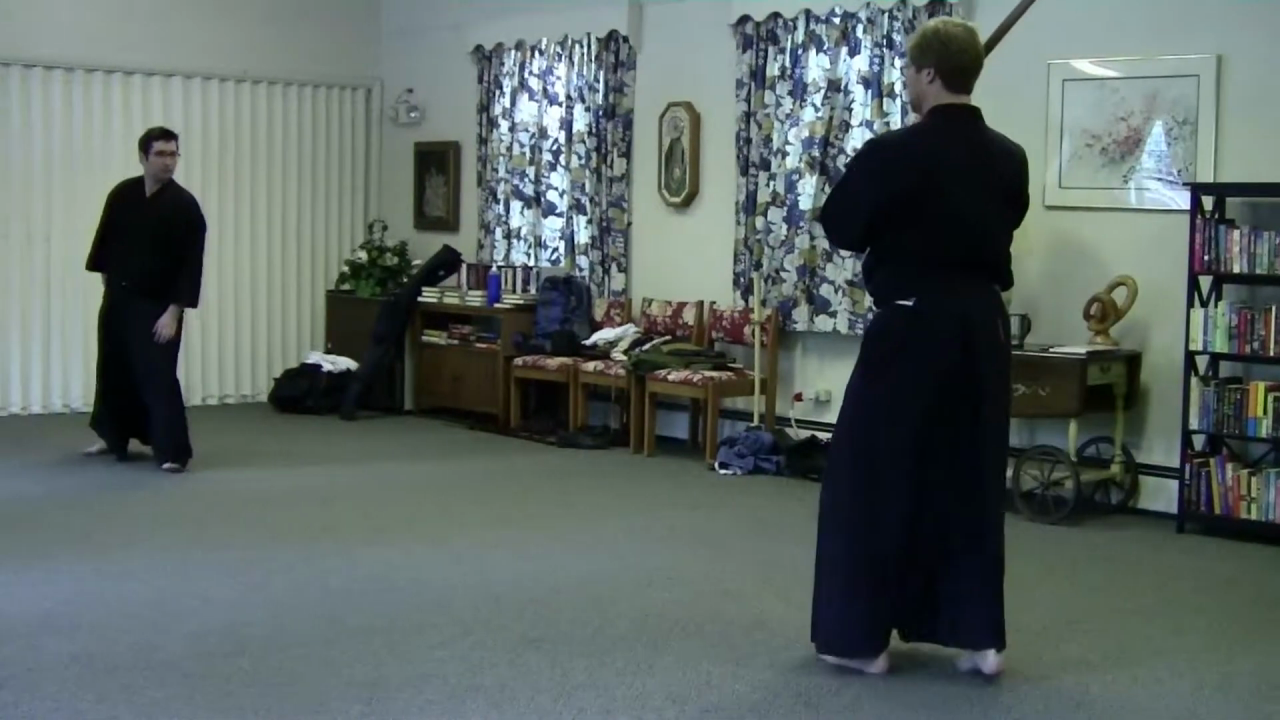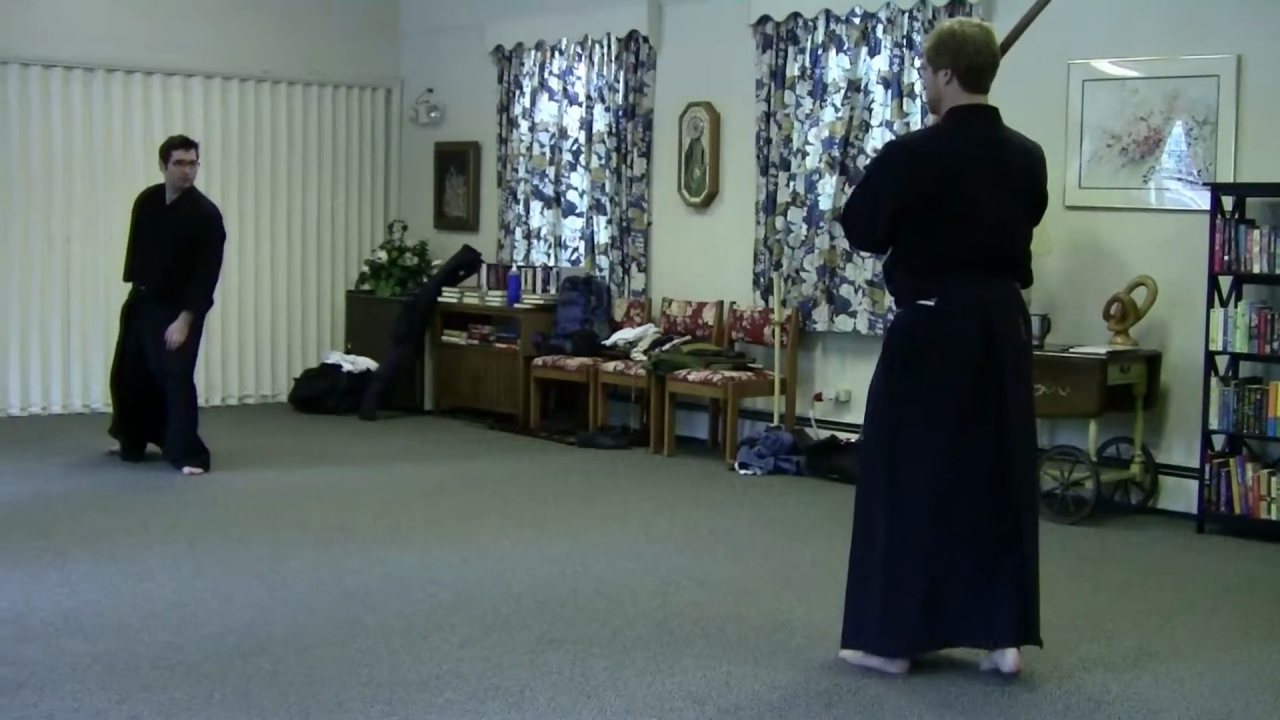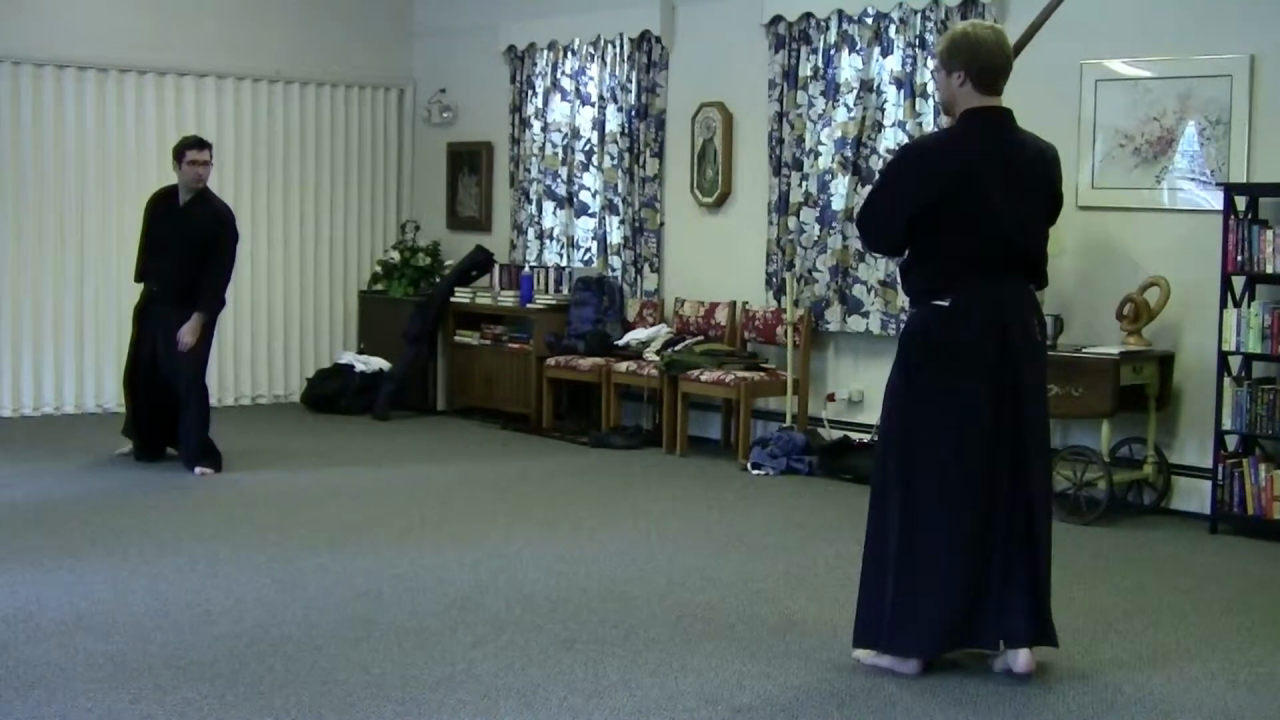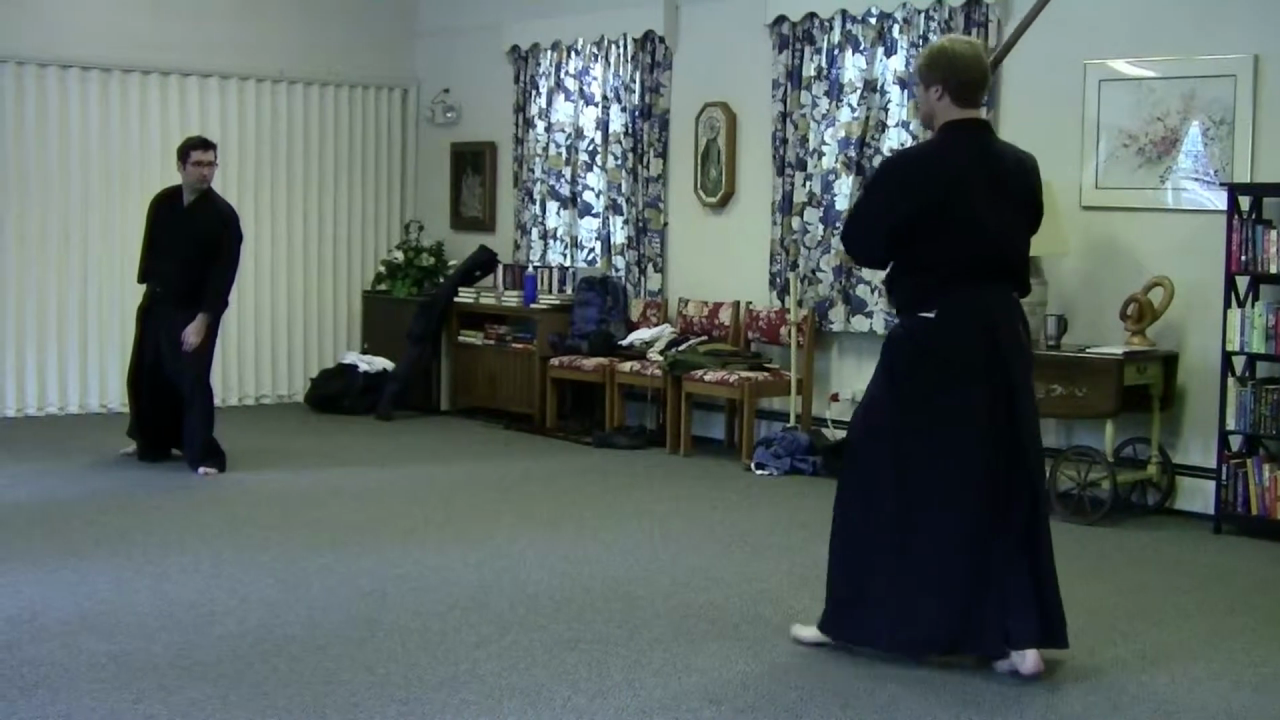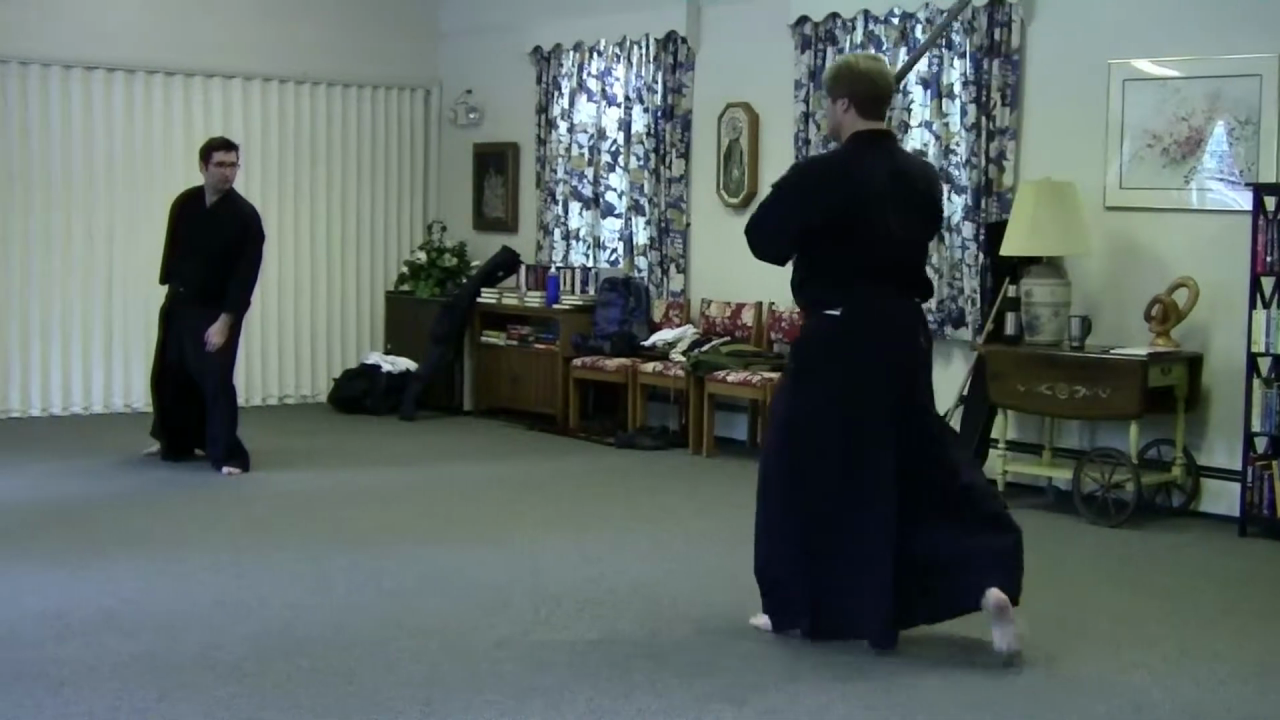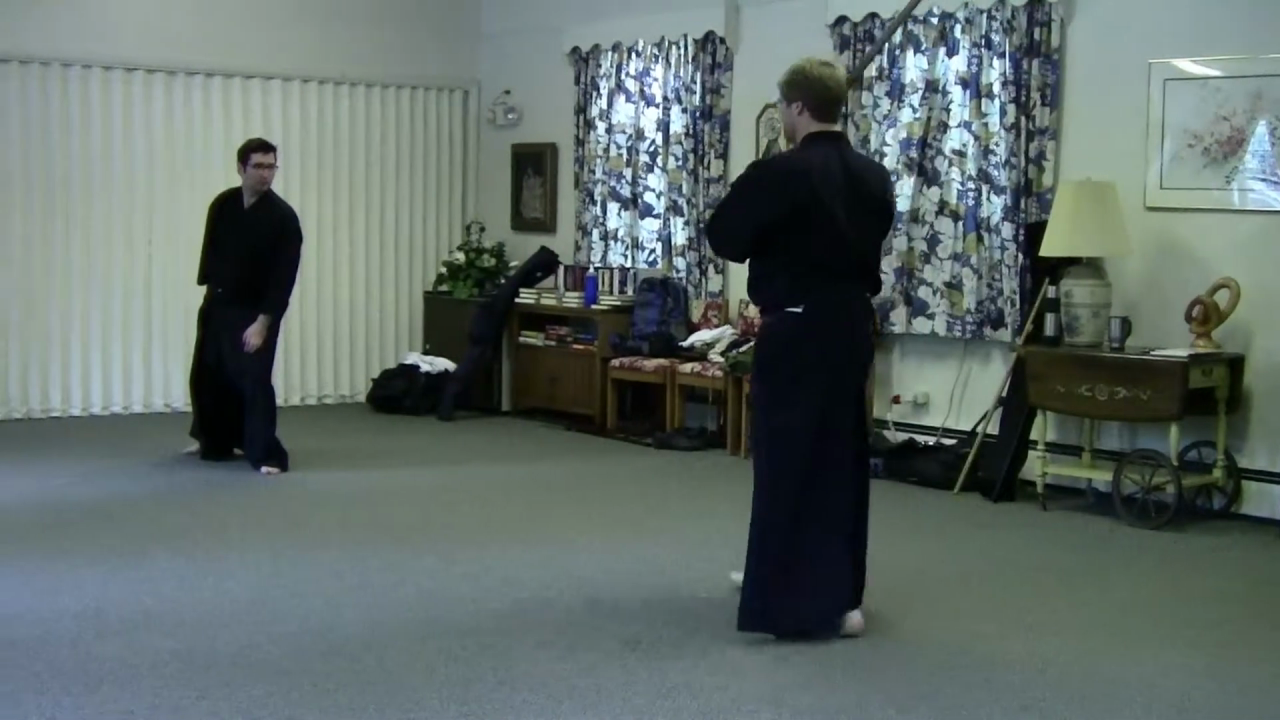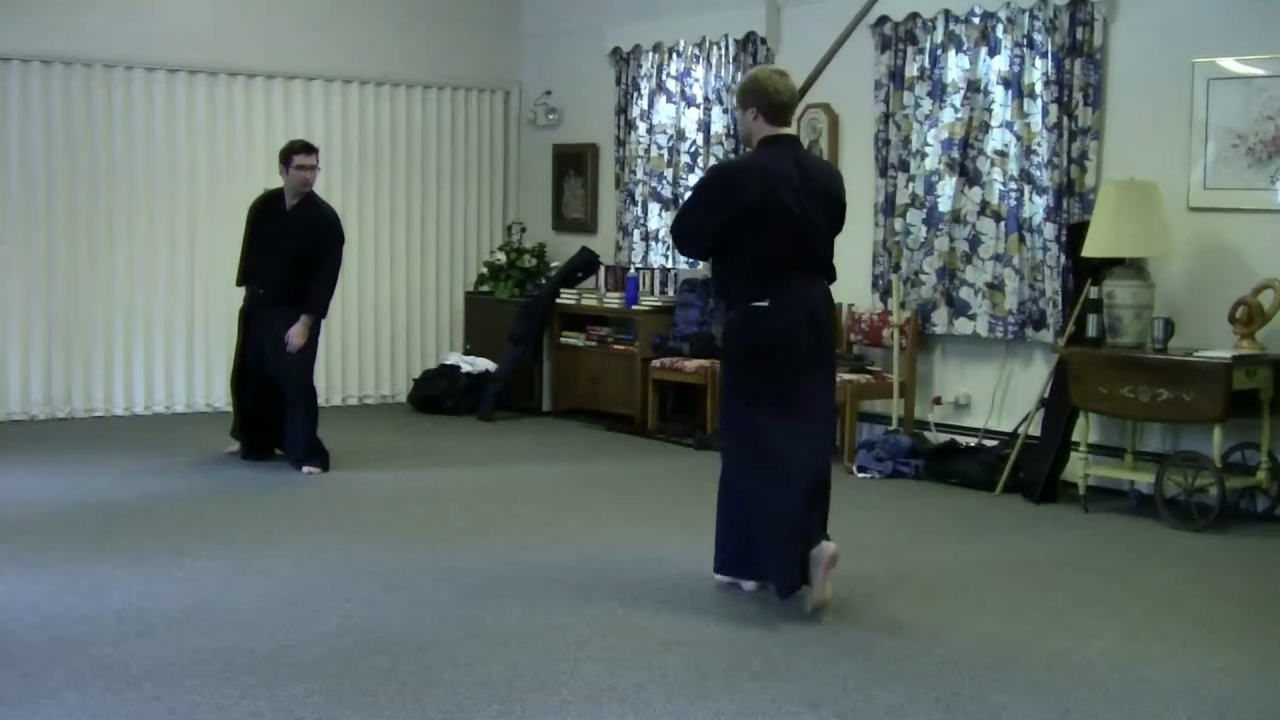
dt=0.4s
person 1, frame 1
left shoulder: (892, 153)
right shoulder: (1008, 158)
left elbow: (840, 227)
left hip: (911, 327)
right hip: (981, 327)
left knee: (873, 477)
right knee: (971, 482)
left ankle: (860, 635)
right ankle: (977, 636)
person 1, frame 2
left shoulder: (913, 154)
right shoulder: (1027, 156)
left elbow: (860, 229)
left hip: (932, 326)
right hip: (1002, 325)
left knee: (905, 477)
right knee: (1000, 478)
left ankle: (888, 636)
right ankle: (1003, 635)
person 1, frame 3
left shoulder: (928, 157)
right shoulder: (1042, 158)
left elbow: (876, 232)
left hip: (947, 328)
right hip: (1017, 327)
left knee: (922, 477)
right knee: (1014, 477)
left ankle: (904, 636)
right ankle: (1017, 635)
person 1, frame 4
left shoulder: (911, 169)
right shoulder: (1022, 168)
left elbow: (861, 244)
left hip: (933, 337)
right hip: (1002, 334)
left knee: (883, 470)
right knee: (1010, 480)
left ankle: (855, 619)
right ankle: (1022, 636)
person 1, frame 5
left shoulder: (819, 175)
right shoulder: (923, 177)
left elbow: (765, 241)
left hip: (836, 338)
right hip: (903, 333)
left knee: (798, 466)
right knee: (926, 464)
left ankle: (795, 608)
right ankle: (989, 581)
person 1, frame 6
left shoulder: (777, 173)
right shoulder: (874, 176)
left elbow: (724, 239)
left hip: (798, 329)
right hip: (853, 324)
left knee: (796, 459)
right knee: (839, 450)
left ankle: (822, 603)
right ankle: (830, 587)
person 1, frame 7
left shoulder: (735, 176)
right shoulder: (827, 176)
left elbow: (688, 239)
left hip: (762, 321)
right hip: (814, 314)
left knee: (759, 441)
right knee: (803, 435)
left ankle: (807, 544)
right ankle: (753, 561)
person 2, frame 1
left shoulder: (184, 206)
right shoulder: (121, 194)
left elbow: (191, 263)
right elbow: (104, 239)
left wrist: (175, 311)
right wrist: (107, 280)
left hip: (158, 303)
right hip: (119, 296)
left knee: (159, 372)
right knee: (113, 369)
left ankle: (172, 451)
right ankle: (113, 436)
person 2, frame 2
left shoulder: (205, 214)
right shoulder: (146, 201)
left elbow: (206, 273)
right elbow: (136, 250)
left wrist: (185, 319)
right wrist: (138, 288)
left hip: (179, 308)
right hip: (141, 302)
left knee: (176, 376)
right knee: (128, 373)
left ankle: (189, 454)
right ankle: (131, 439)
person 2, frame 3
left shoulder: (219, 215)
right shoulder: (159, 202)
left elbow: (219, 274)
right elbow: (147, 250)
left wrist: (197, 321)
right wrist: (149, 289)
left hip: (191, 310)
right hip: (154, 303)
left knee: (188, 378)
right knee: (142, 375)
left ankle: (200, 455)
right ankle: (147, 442)
person 2, frame 4
left shoulder: (222, 215)
right shoulder: (162, 202)
left elbow: (223, 274)
right elbow: (150, 251)
left wrist: (202, 320)
right wrist: (149, 289)
left hip: (195, 310)
right hip: (157, 304)
left knee: (192, 379)
right knee: (146, 375)
left ankle: (204, 455)
right ankle: (151, 442)
person 2, frame 5
left shoulder: (245, 216)
right shoulder: (184, 203)
left elbow: (246, 275)
right elbow: (172, 251)
left wrist: (225, 321)
right wrist: (172, 291)
left hip: (217, 311)
right hip: (179, 305)
left knee: (216, 379)
right knee: (169, 376)
left ankle: (228, 455)
right ankle: (175, 442)
person 2, frame 6
left shoulder: (283, 217)
right shoulder: (222, 205)
left elbow: (284, 276)
right elbow: (210, 252)
left wrist: (263, 322)
right wrist: (211, 291)
left hip: (255, 312)
right hip: (217, 306)
left knee: (254, 379)
right knee: (208, 376)
left ankle: (266, 454)
right ankle: (214, 442)
person 2, frame 7
left shoulder: (325, 218)
right shoulder: (263, 206)
left elbow: (326, 277)
right elbow: (250, 253)
left wrist: (305, 322)
right wrist: (251, 292)
left hip: (296, 313)
right hip: (258, 307)
left knee: (296, 379)
right knee: (250, 377)
left ankle: (307, 453)
right ankle: (255, 442)
